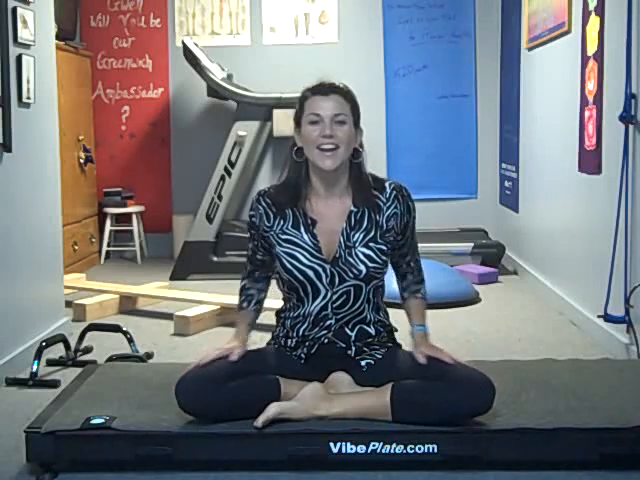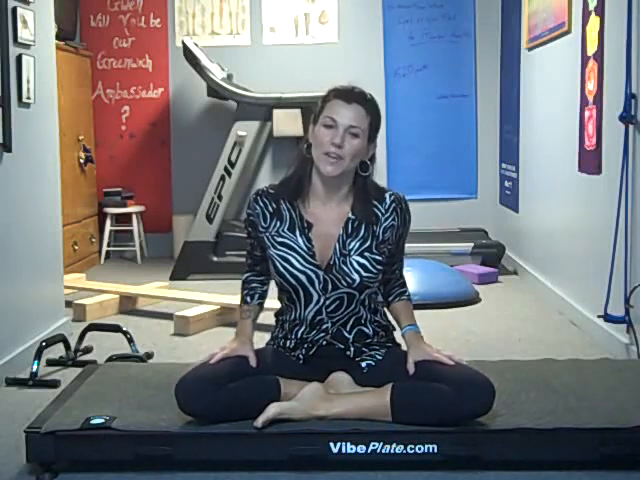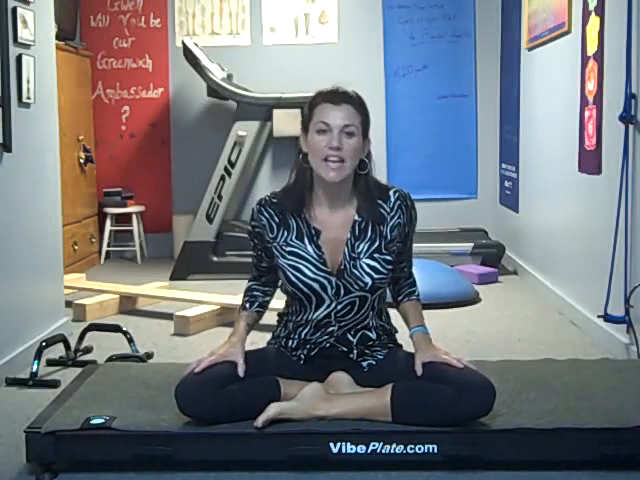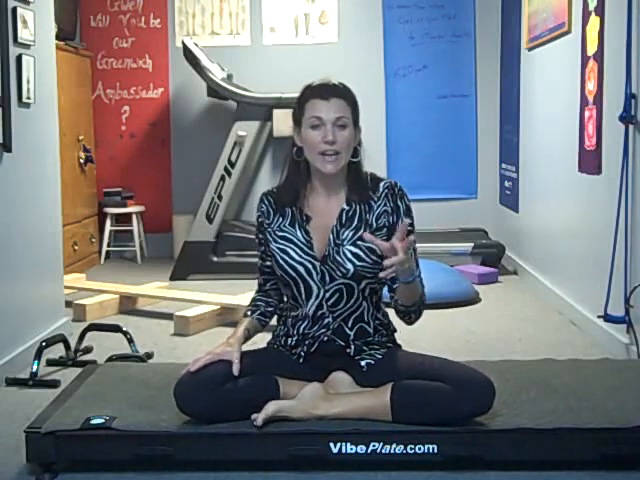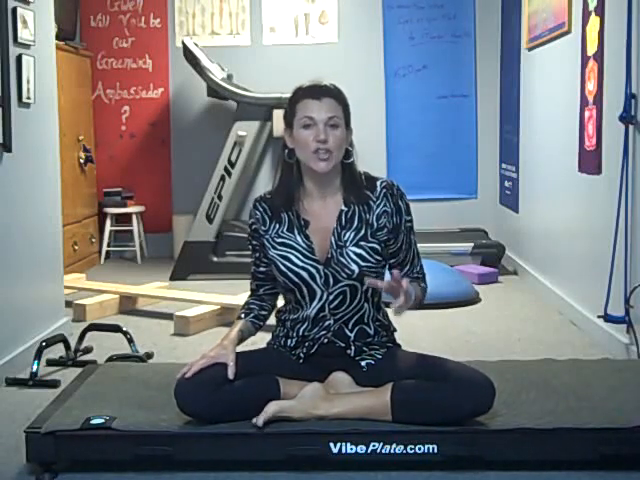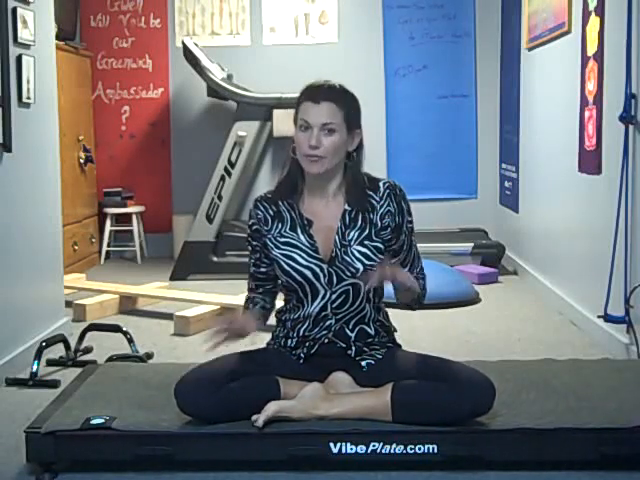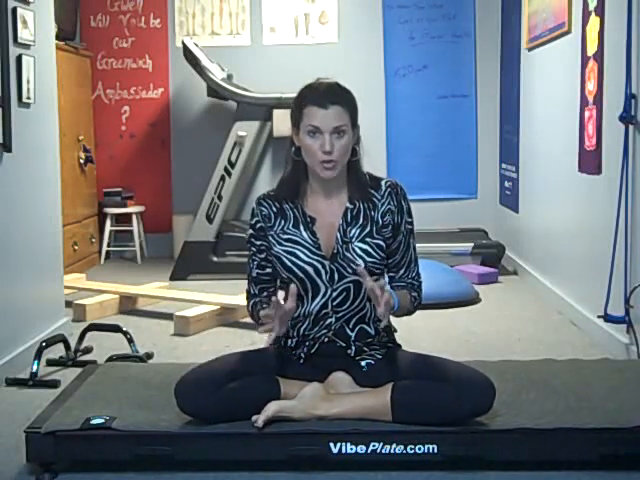
dt=0.7s
person 1, frame 1
left shoulder: (391, 201)
right shoulder: (269, 206)
left elbow: (409, 272)
right elbow: (256, 275)
left wrist: (420, 333)
right wrist: (240, 334)
left hip: (371, 355)
right hip: (293, 354)
left knee: (476, 391)
right knee: (194, 390)
left ankle: (319, 404)
right ankle: (337, 391)
person 1, frame 2
left shoulder: (389, 209)
right shoulder: (267, 205)
left wrist: (413, 337)
right wrist: (244, 334)
left hip: (369, 355)
right hip: (293, 354)
left knee: (476, 393)
right knee: (192, 393)
left ankle: (320, 404)
right ankle: (339, 392)
person 1, frame 3
left shoulder: (395, 207)
right shoulder: (271, 213)
left wrist: (421, 337)
right wrist: (237, 337)
left hip: (372, 355)
right hip: (294, 355)
left knee: (477, 394)
right knee: (192, 394)
left ankle: (318, 405)
right ankle: (336, 391)
person 1, frame 4
left shoulder: (386, 197)
right shoulder: (273, 206)
left elbow: (411, 312)
left wrist: (404, 270)
right wrist: (236, 339)
left hip: (370, 355)
right hip: (294, 354)
left knee: (477, 392)
right knee: (191, 392)
left ankle: (319, 404)
right ankle: (339, 393)
person 1, frame 5
left shoulder: (384, 197)
right shoulder: (267, 210)
left elbow: (417, 286)
right elbow: (263, 294)
left wrist: (405, 293)
right wrist: (230, 340)
left hip: (369, 354)
right hip: (294, 355)
left knee: (476, 391)
right knee: (192, 392)
left ankle: (315, 405)
right ankle: (338, 391)
person 1, frame 6
left shoulder: (385, 199)
right shoulder: (268, 209)
left elbow: (416, 295)
right elbow: (260, 293)
left wrist: (399, 280)
right wrist: (246, 319)
left hip: (371, 355)
right hip: (294, 355)
left knee: (477, 392)
right knee: (192, 392)
left ankle: (317, 405)
right ankle: (338, 391)
person 1, frame 7
left shoulder: (387, 198)
right shoulder: (270, 208)
left elbow: (411, 296)
right elbow: (256, 301)
left wrist: (387, 299)
right wrist: (275, 313)
left hip: (371, 355)
right hip: (295, 356)
left knee: (477, 392)
right knee: (191, 392)
left ankle: (317, 405)
right ankle: (335, 390)
